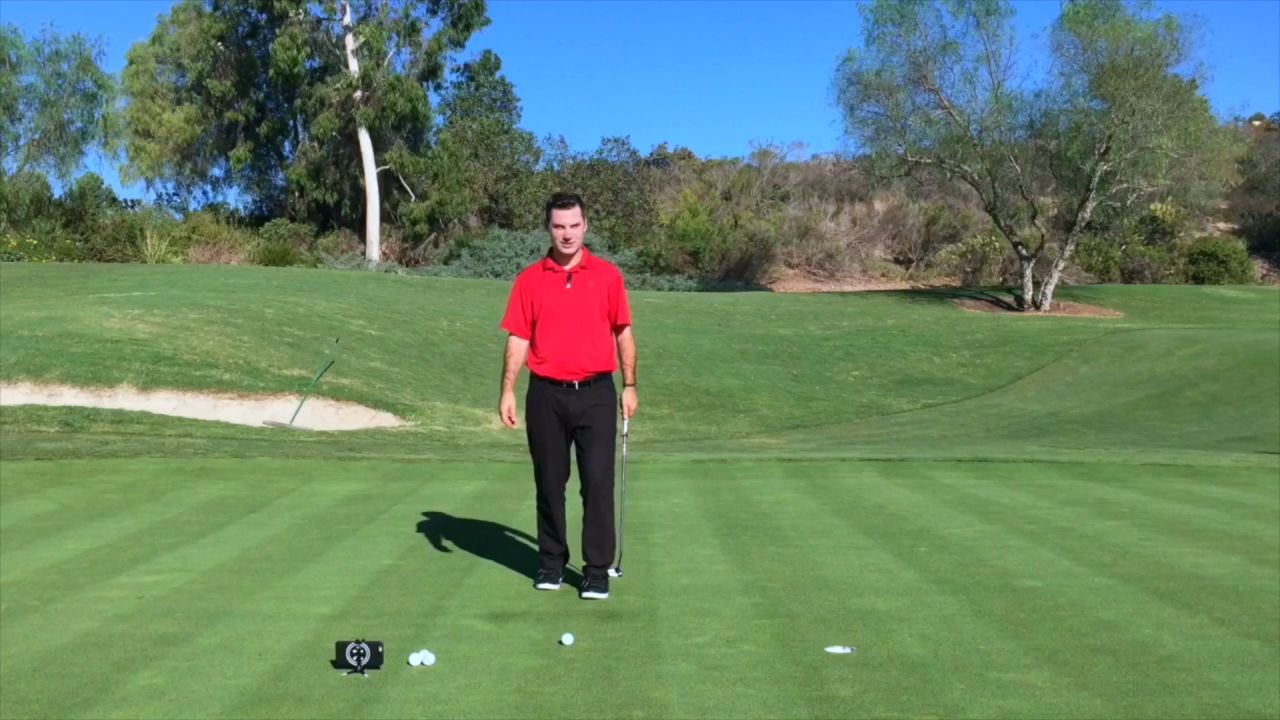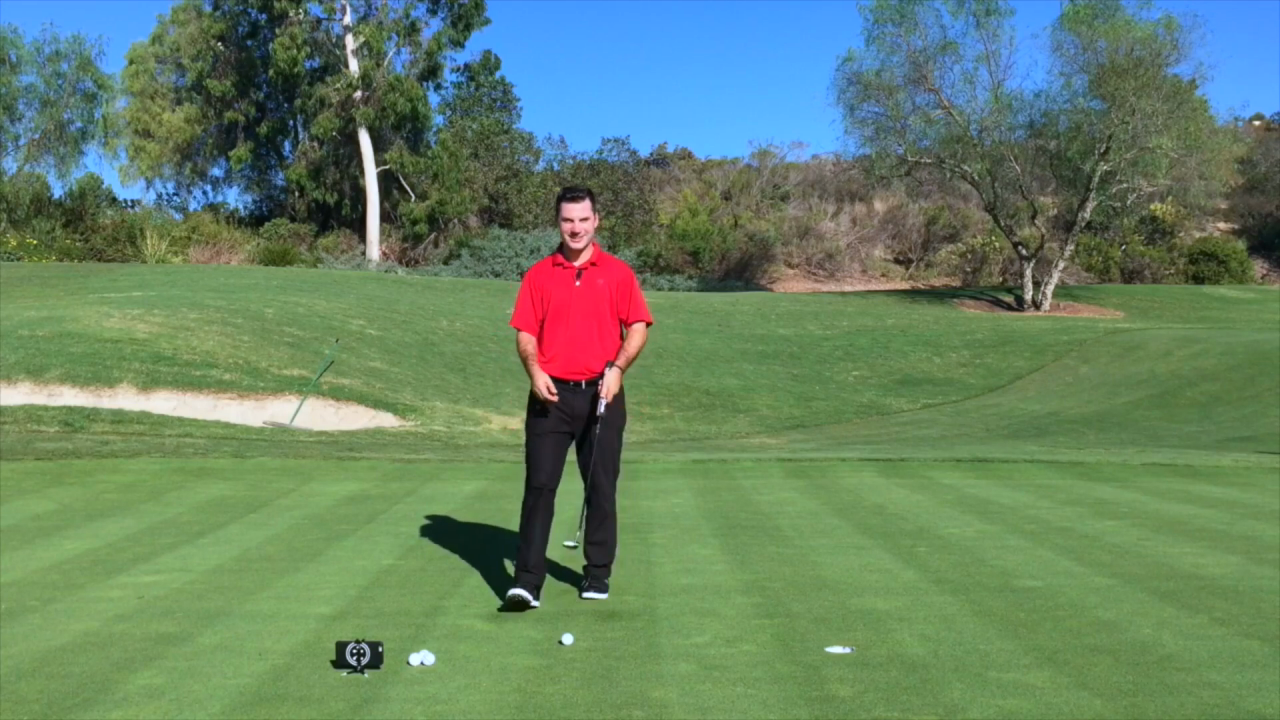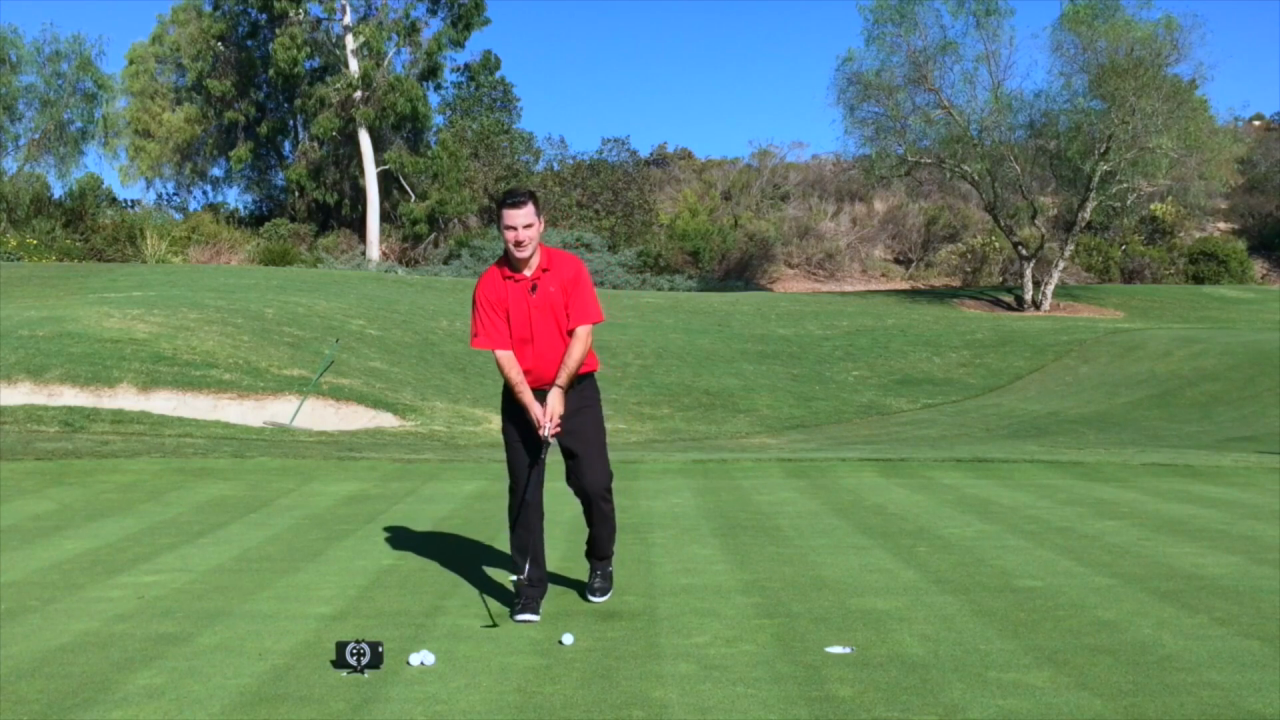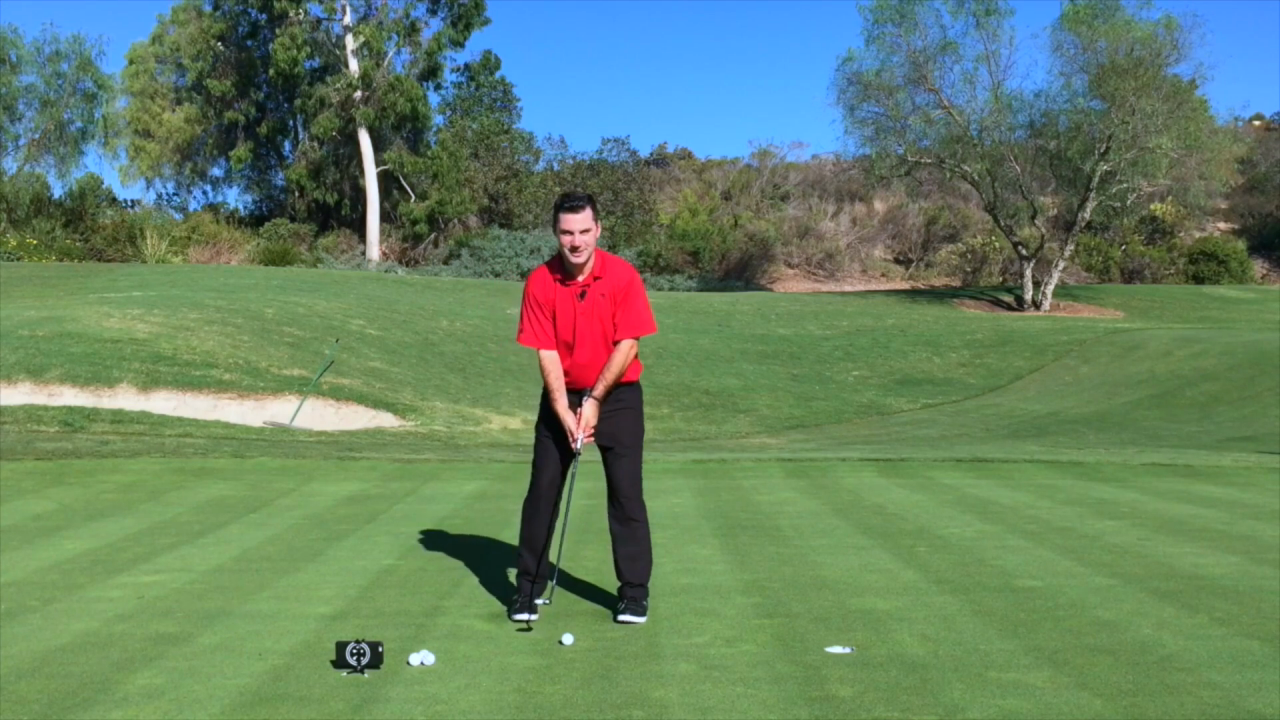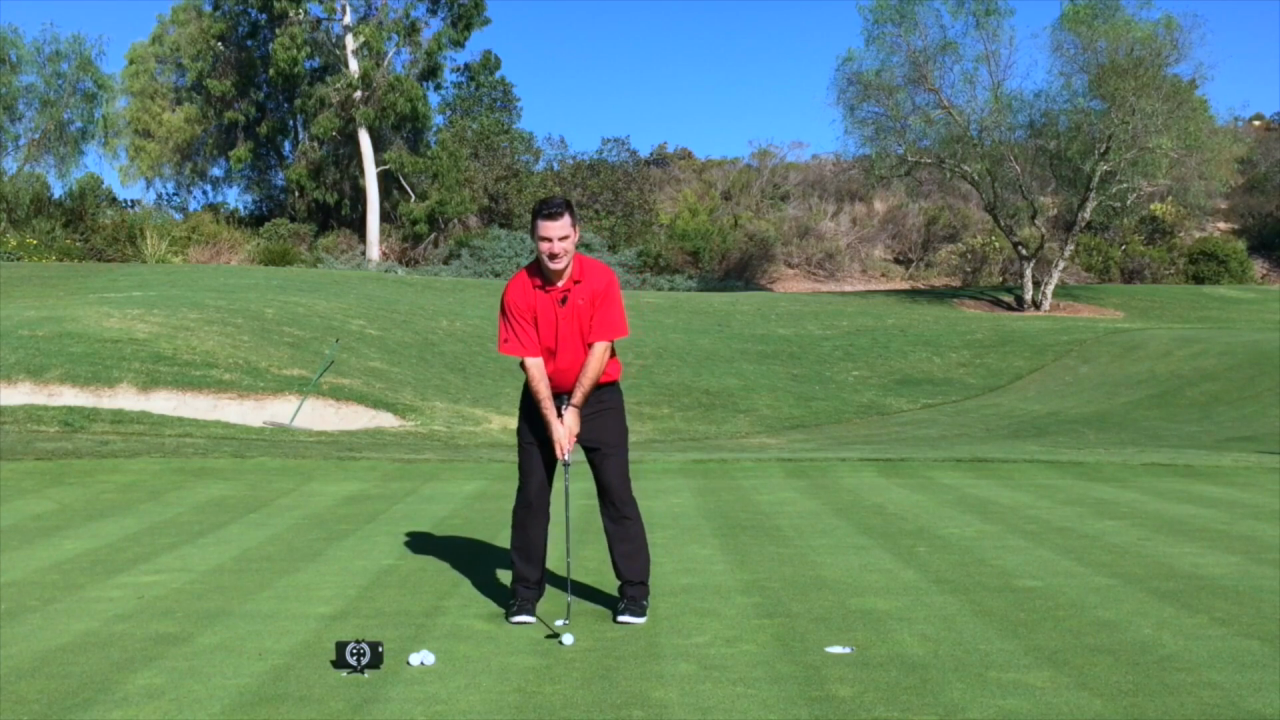
dt=0.7s
person 1, frame 1
left shoulder: (607, 275)
right shoulder: (529, 279)
left elbow: (623, 331)
right elbow: (518, 338)
left wrist: (629, 384)
right wrist: (507, 390)
left hip: (596, 393)
right hip: (547, 395)
left knee: (598, 483)
right knee: (549, 483)
left ankle: (598, 569)
right ankle: (552, 560)
person 1, frame 2
left shoulder: (618, 272)
right shoulder: (538, 274)
left elbow: (637, 328)
right elbow: (526, 332)
left wrist: (618, 369)
right wrist: (533, 371)
left hip: (601, 393)
right hip: (550, 394)
left knee: (601, 486)
right knee: (539, 484)
left ankle: (598, 571)
right ankle: (528, 579)
person 1, frame 3
left shoulder: (570, 268)
right shoulder: (489, 285)
left elbow: (582, 333)
right elbow: (501, 352)
left wrist: (559, 392)
right wrist: (531, 404)
left hip: (576, 390)
right hip: (522, 399)
left knee: (594, 483)
right knee: (524, 494)
left ankle: (601, 560)
right ankle: (529, 589)
person 1, frame 4
left shoulder: (623, 276)
right shoulder: (539, 283)
left elbow: (628, 345)
right elbow: (546, 353)
left wrist: (594, 400)
right wrist: (565, 412)
left hip: (618, 396)
right hip: (561, 396)
left knee: (625, 493)
right knee: (541, 491)
left ankle: (634, 591)
right ankle: (528, 586)
person 1, frame 5
left shoulder: (601, 278)
right shoulder: (517, 290)
left elbow: (601, 348)
right elbow: (531, 362)
left wrist: (574, 408)
right wrist: (553, 421)
left hip: (599, 397)
right hip: (542, 399)
left knee: (616, 492)
right knee: (531, 495)
left ankle: (634, 590)
right ankle: (525, 591)
